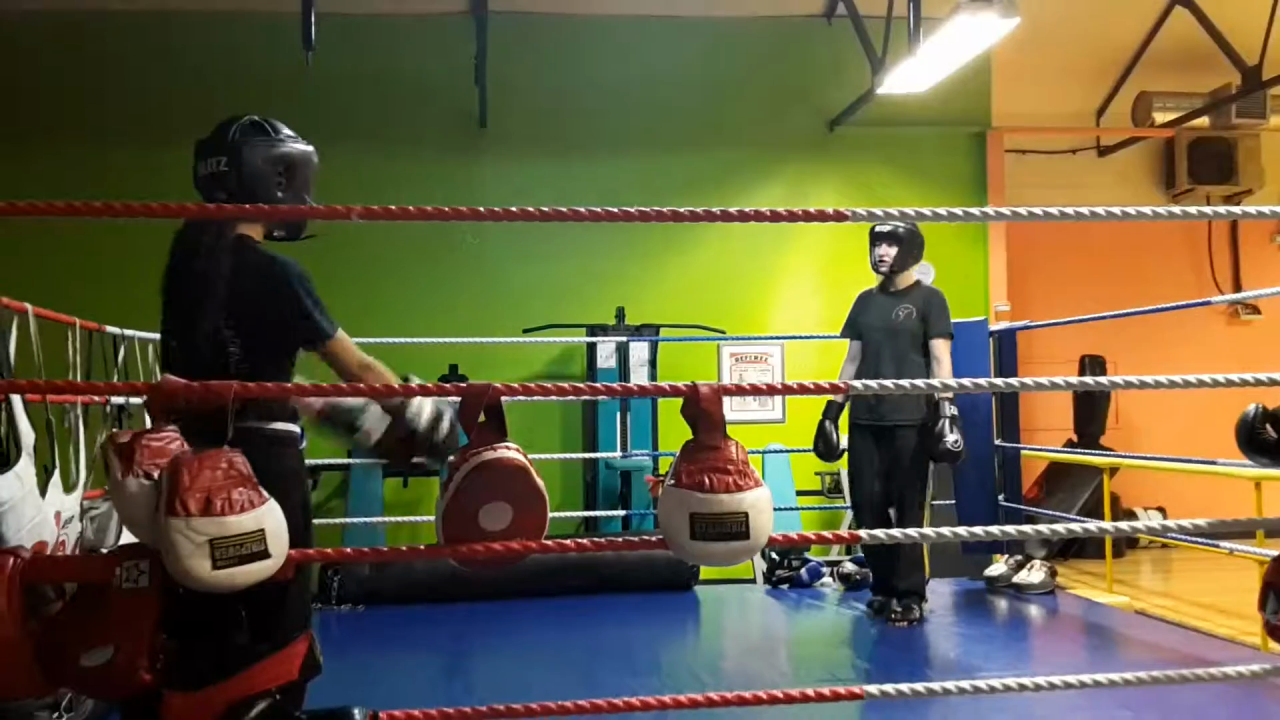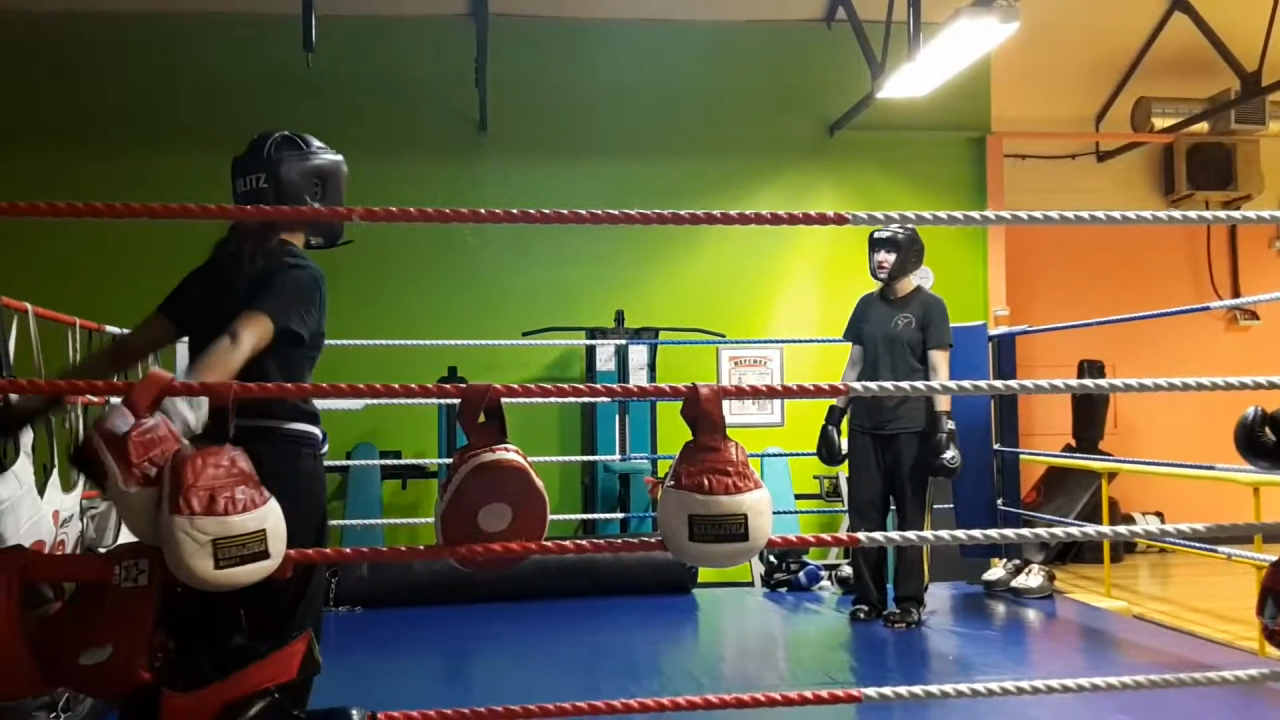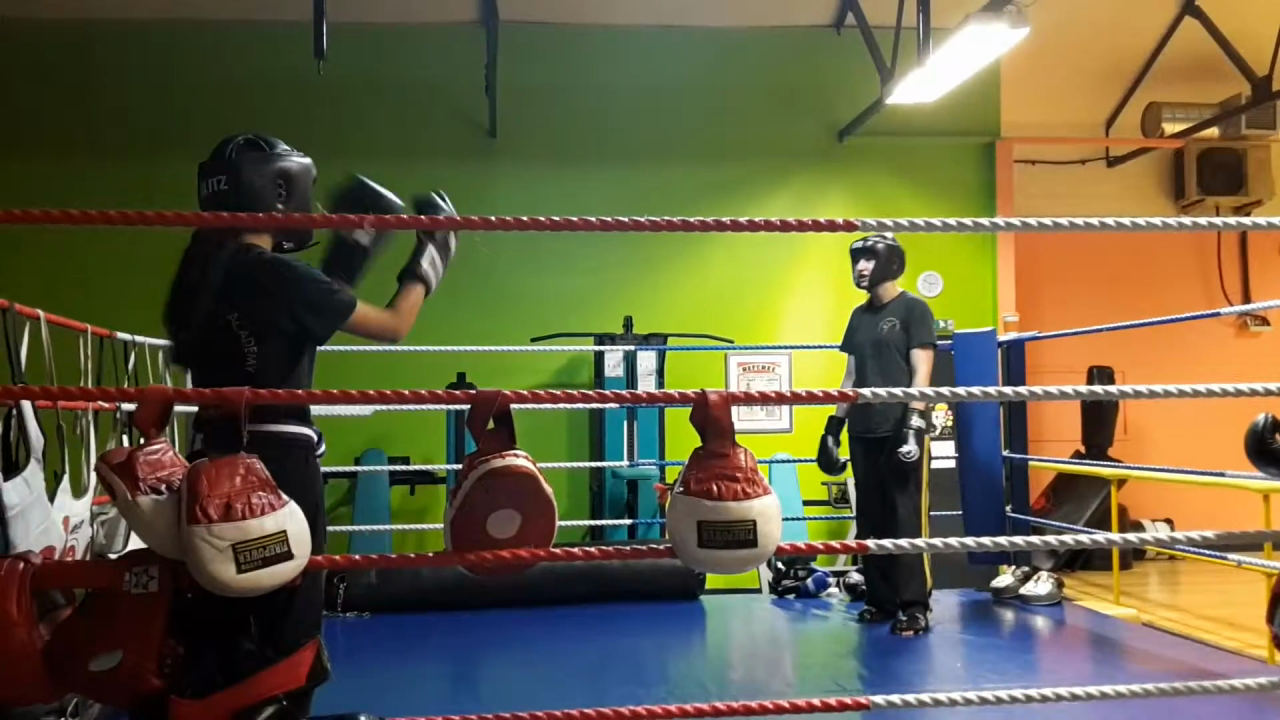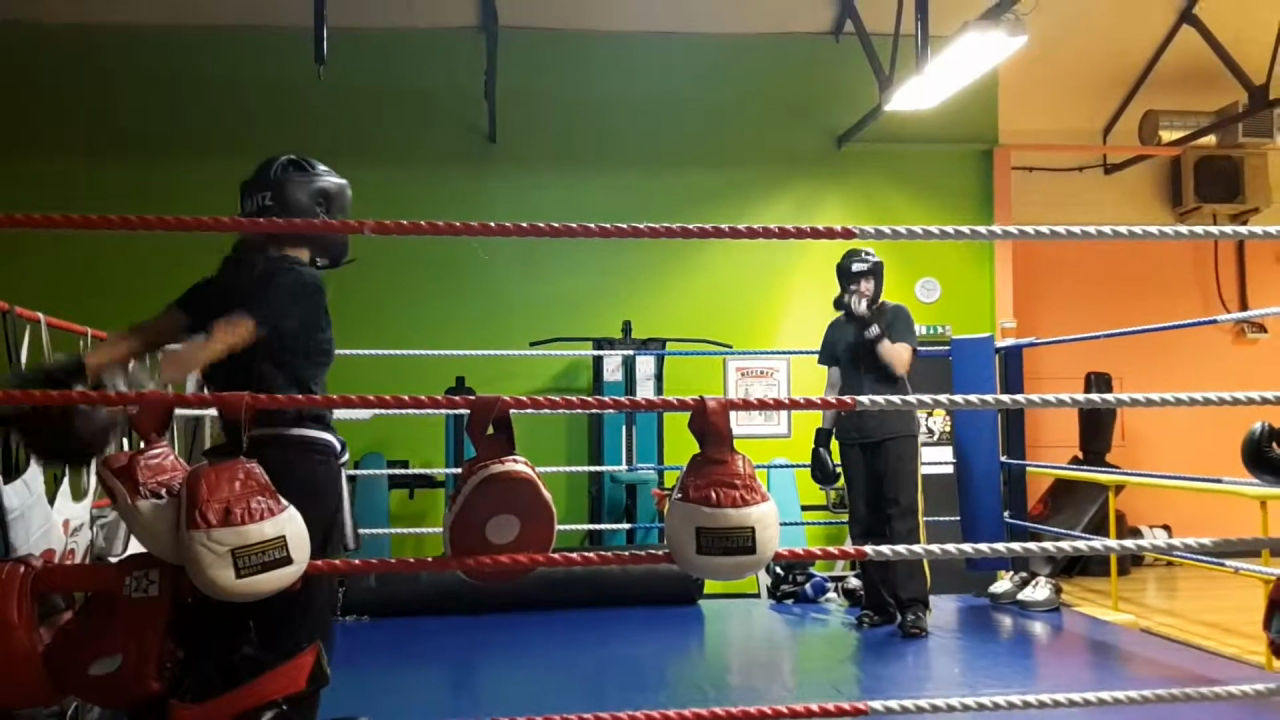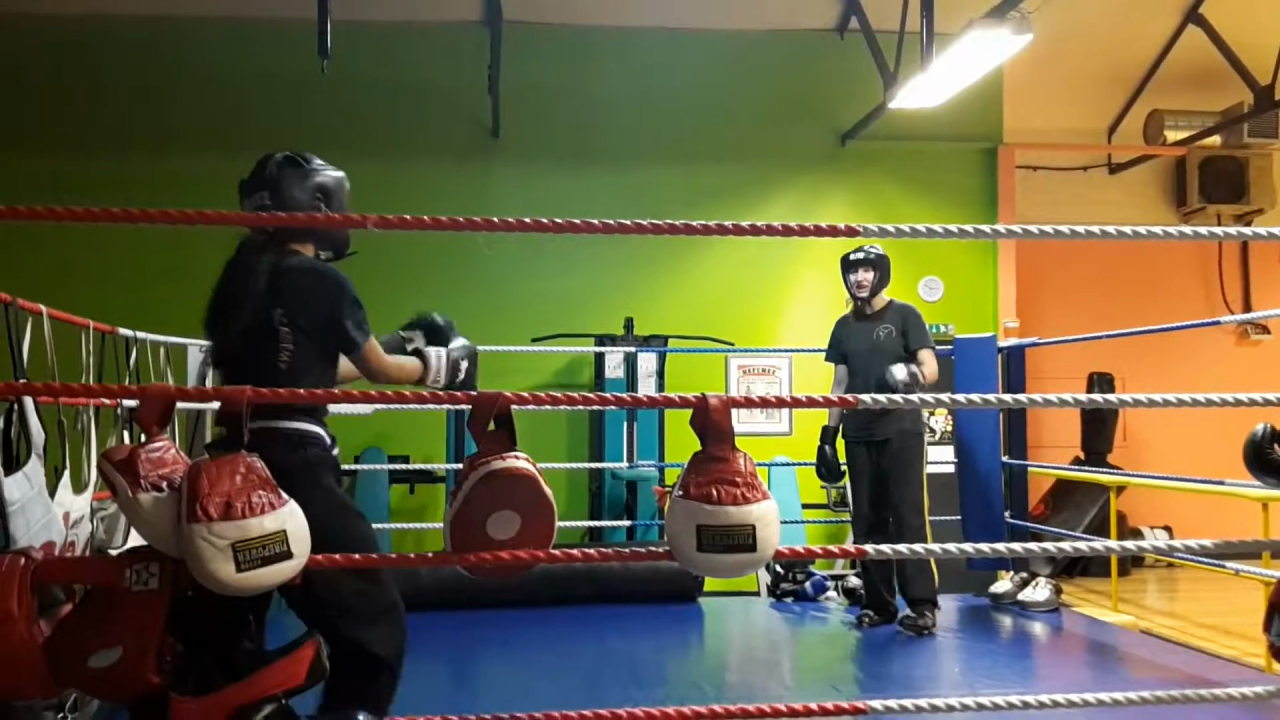
dt=0.7s
person 1, frame 1
left shoulder: (189, 263)
right shoulder: (271, 274)
right elbow: (351, 367)
left hip: (198, 458)
right hip: (262, 461)
left knee: (198, 621)
right knee: (273, 623)
person 1, frame 2
left shoulder: (218, 270)
right shoulder: (299, 277)
left elbow: (132, 345)
right elbow: (236, 346)
left hip: (217, 452)
right hip: (281, 458)
left knee: (208, 621)
right knee: (283, 625)
person 1, frame 3
left shoulder: (203, 276)
right shoulder: (280, 277)
right elbow: (391, 326)
left wrist: (354, 248)
right wrist: (429, 256)
left hip: (215, 460)
right hip: (277, 463)
left knee: (211, 621)
right knee: (283, 625)
person 1, frame 4
left shoulder: (233, 280)
right shoulder: (302, 285)
left elbow: (147, 333)
right elbow: (215, 343)
left wrist: (74, 370)
left hip: (239, 463)
right hip: (300, 466)
left knee: (221, 628)
right knee: (295, 630)
person 1, frame 5
left shoulder: (237, 284)
right shoulder: (321, 282)
right elbow: (379, 367)
left wrist: (407, 343)
right wrist: (443, 359)
right hip: (296, 463)
left knee: (220, 627)
right knee: (367, 618)
person 2, frame 1
left shoulder: (928, 298)
right shoulder: (865, 301)
left elbow: (940, 358)
left wrist: (946, 410)
right wrist: (832, 411)
left hip: (910, 421)
right hip: (865, 420)
left knee: (910, 509)
right knee: (867, 508)
left ankle: (910, 597)
right ankle: (882, 589)
person 2, frame 2
left shoulder: (929, 306)
right shoulder: (866, 305)
left elbow: (939, 371)
left wrist: (943, 427)
right wrist: (834, 416)
left hip: (911, 428)
right hip: (865, 427)
left knee: (911, 516)
right knee: (864, 514)
left ankle: (909, 601)
right ankle: (867, 598)
person 2, frame 3
left shoulder: (913, 309)
right shoulder: (859, 316)
left elbow: (921, 372)
left wrist: (914, 424)
right wrist: (833, 426)
left hip: (899, 430)
right hip: (863, 431)
left knee: (906, 519)
right knee: (870, 519)
left ankle: (915, 607)
right ankle: (882, 600)
person 2, frame 4
left shoulder: (895, 315)
right shoulder: (837, 328)
left elbow: (900, 366)
left wrist: (869, 325)
right wrist: (822, 437)
left hip: (896, 430)
right hip: (853, 436)
left knee: (902, 515)
right knee: (863, 521)
left ankle: (914, 605)
right ankle: (878, 602)
person 2, frame 5
left shoulder: (904, 315)
right shoulder: (844, 326)
left elbow: (931, 368)
left wrist: (910, 374)
right wrist: (828, 435)
left hip: (900, 431)
right hip: (859, 435)
left knee: (907, 515)
right knee: (867, 519)
left ankle: (921, 603)
right ankle: (879, 602)
